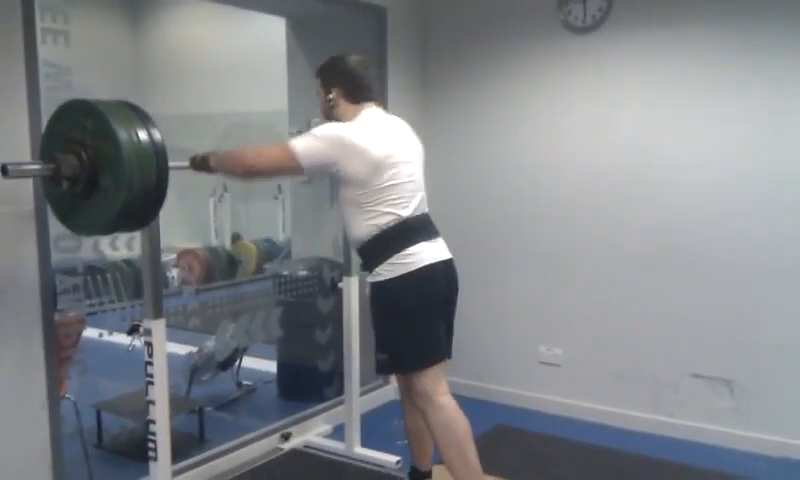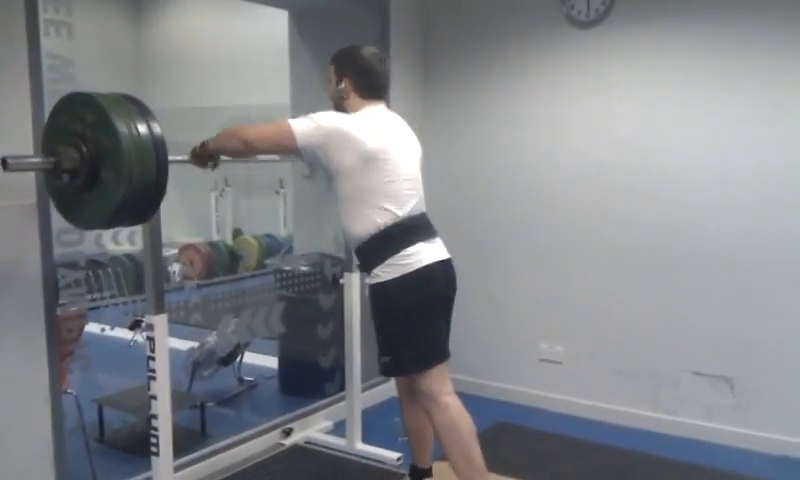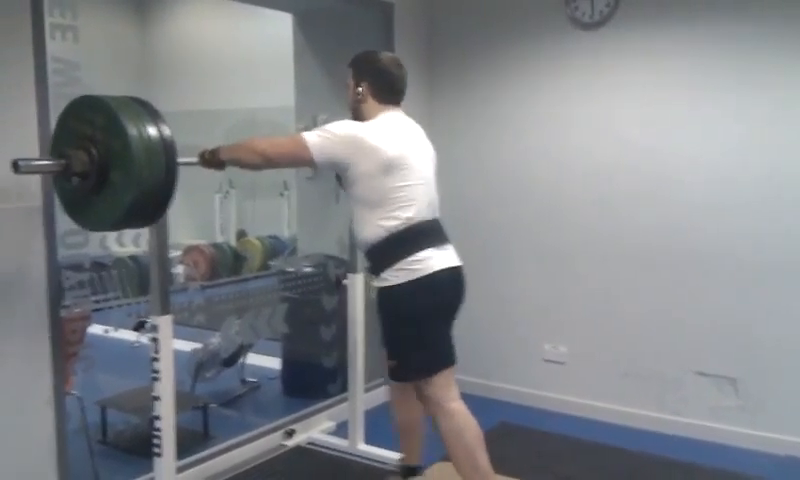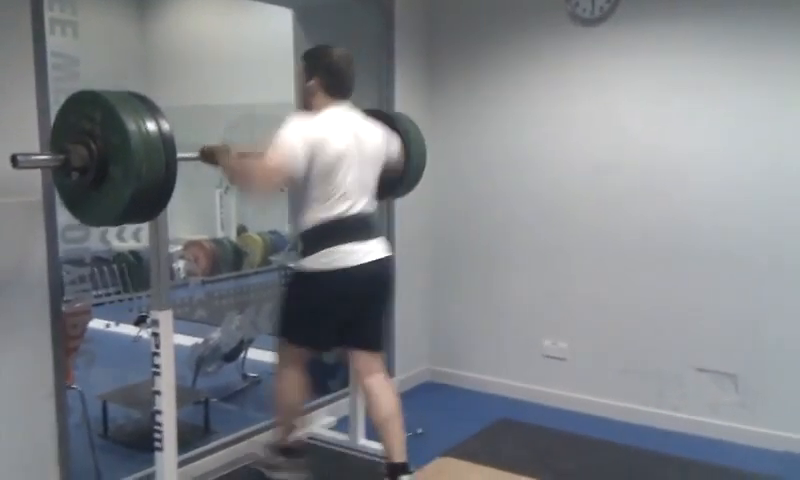
dt=0.5s
person 1, frame 1
left shoulder: (342, 137)
right shoulder: (395, 127)
left elbow: (257, 162)
left wrist: (209, 160)
left hip: (404, 278)
right hip: (432, 266)
left knee: (430, 391)
right knee: (413, 382)
person 1, frame 2
left shoulder: (339, 129)
right shoulder: (393, 125)
left elbow: (251, 138)
left wrist: (207, 148)
left hip: (403, 277)
right hip: (427, 266)
left knee: (434, 391)
right knee: (411, 382)
person 1, frame 3
left shoulder: (354, 138)
right shoulder: (412, 132)
left elbow: (266, 154)
left wrist: (218, 154)
left hip: (413, 280)
right hip: (439, 269)
left knee: (441, 395)
right knee: (403, 375)
person 1, frame 4
left shoulder: (307, 129)
right shoulder: (373, 130)
left elbow: (264, 178)
right elbow: (396, 158)
left wrist: (228, 161)
left hip: (327, 268)
right hip: (374, 262)
left knee: (291, 359)
right knee: (372, 371)
